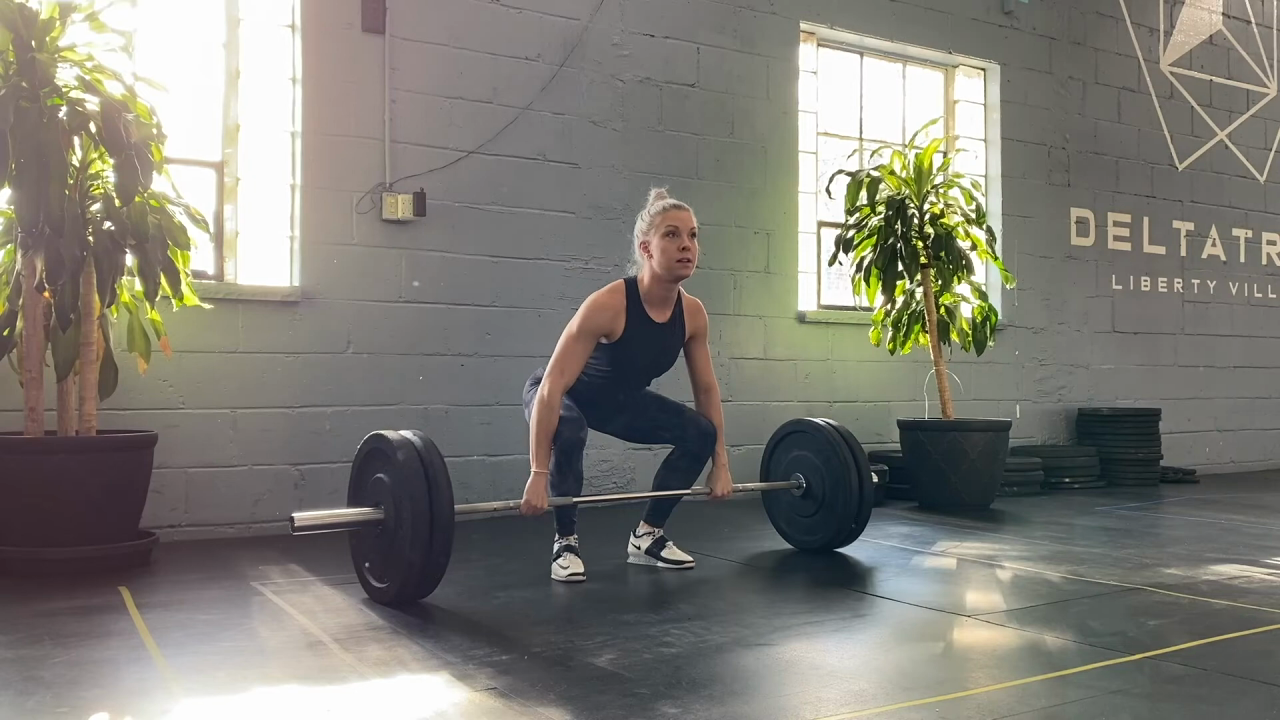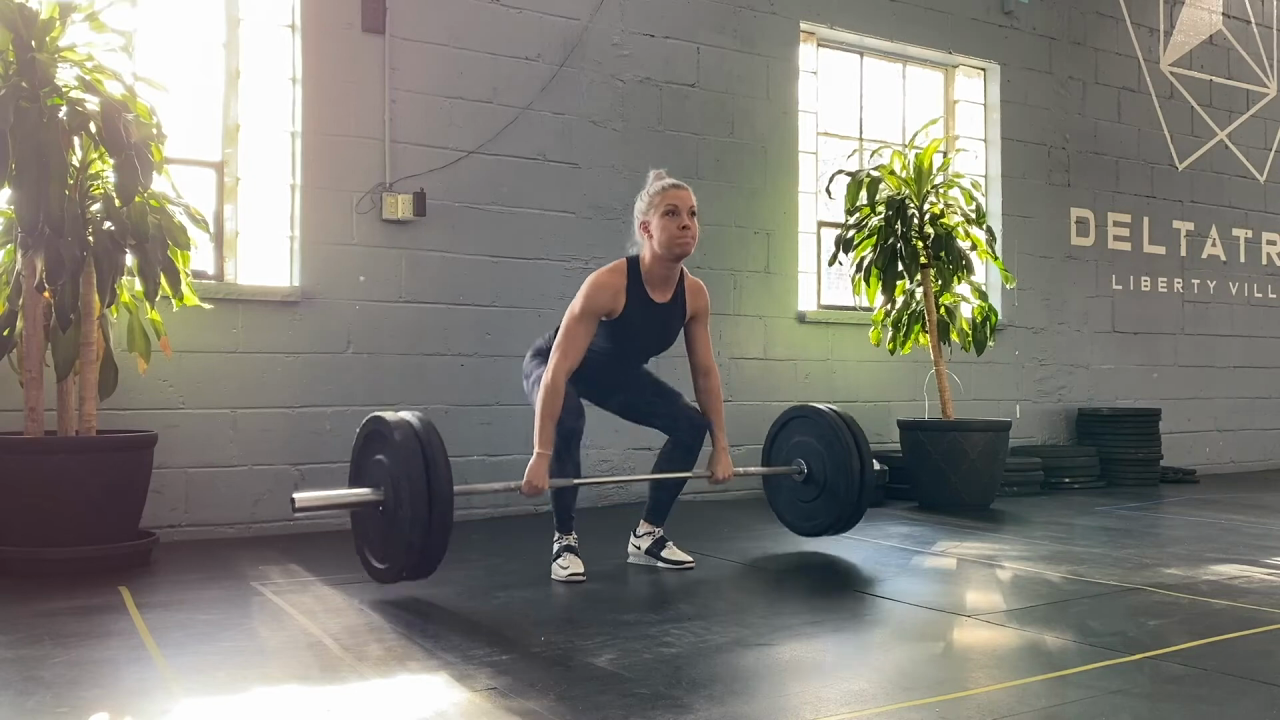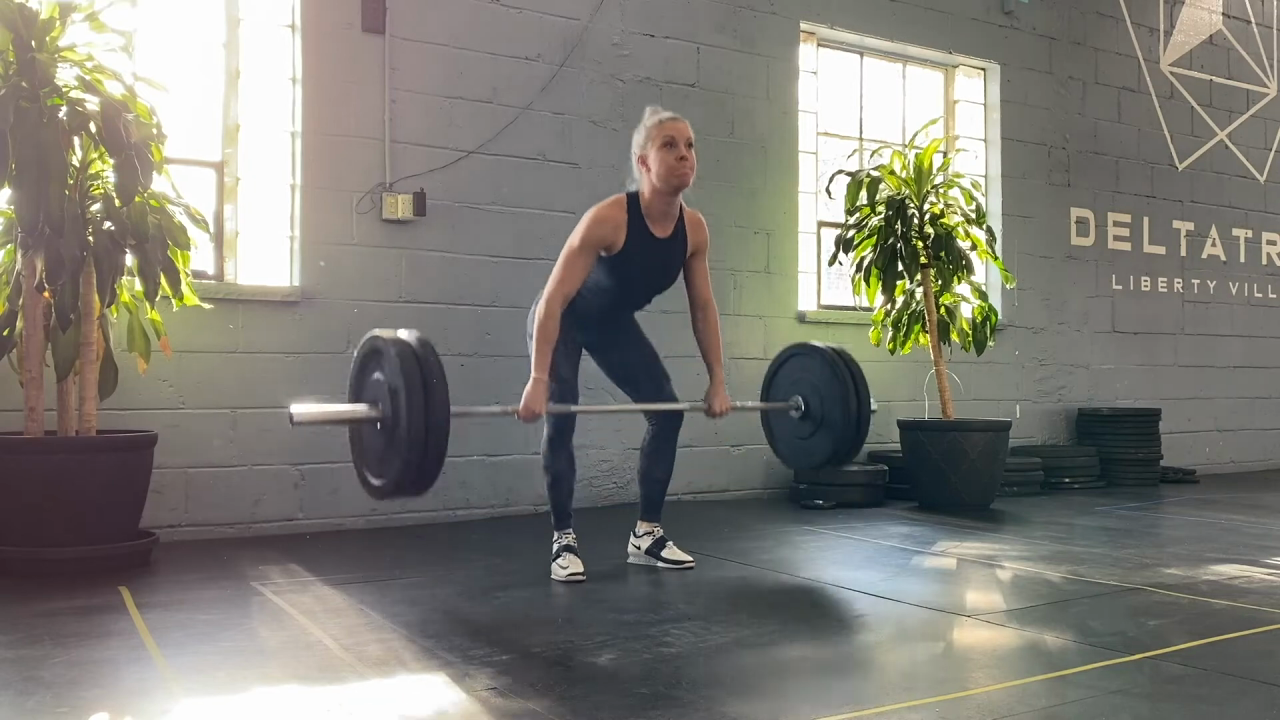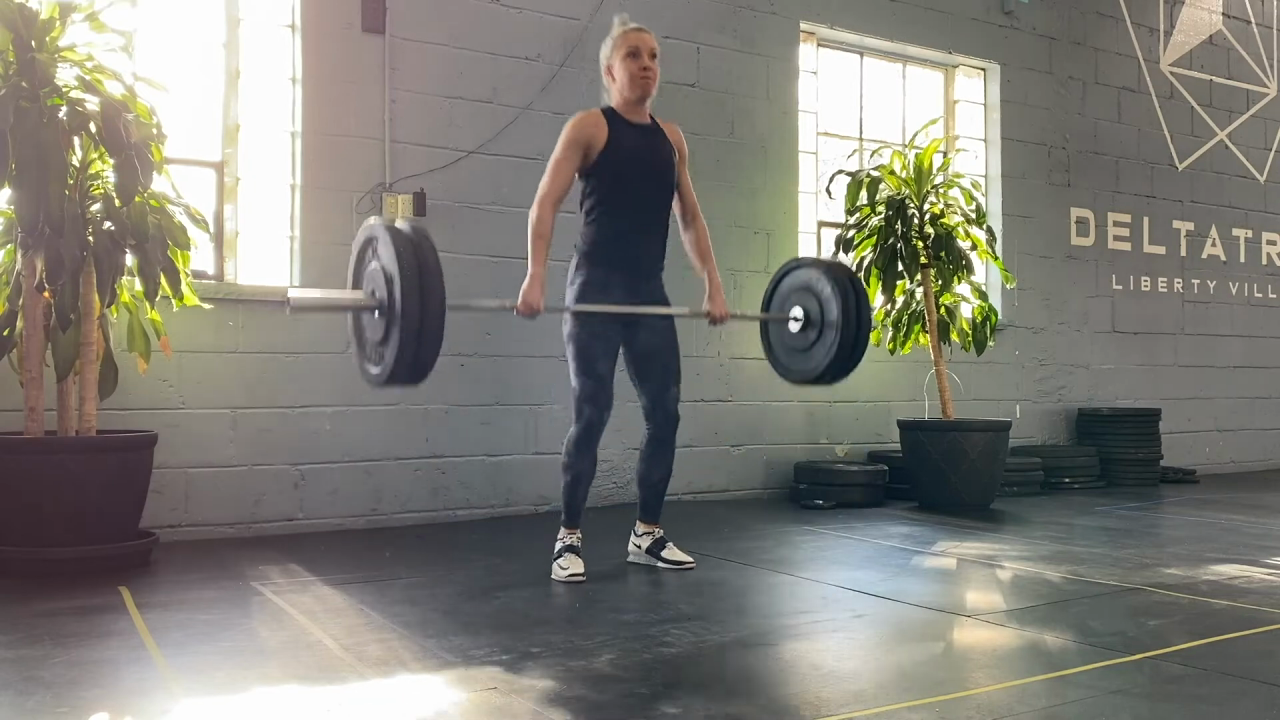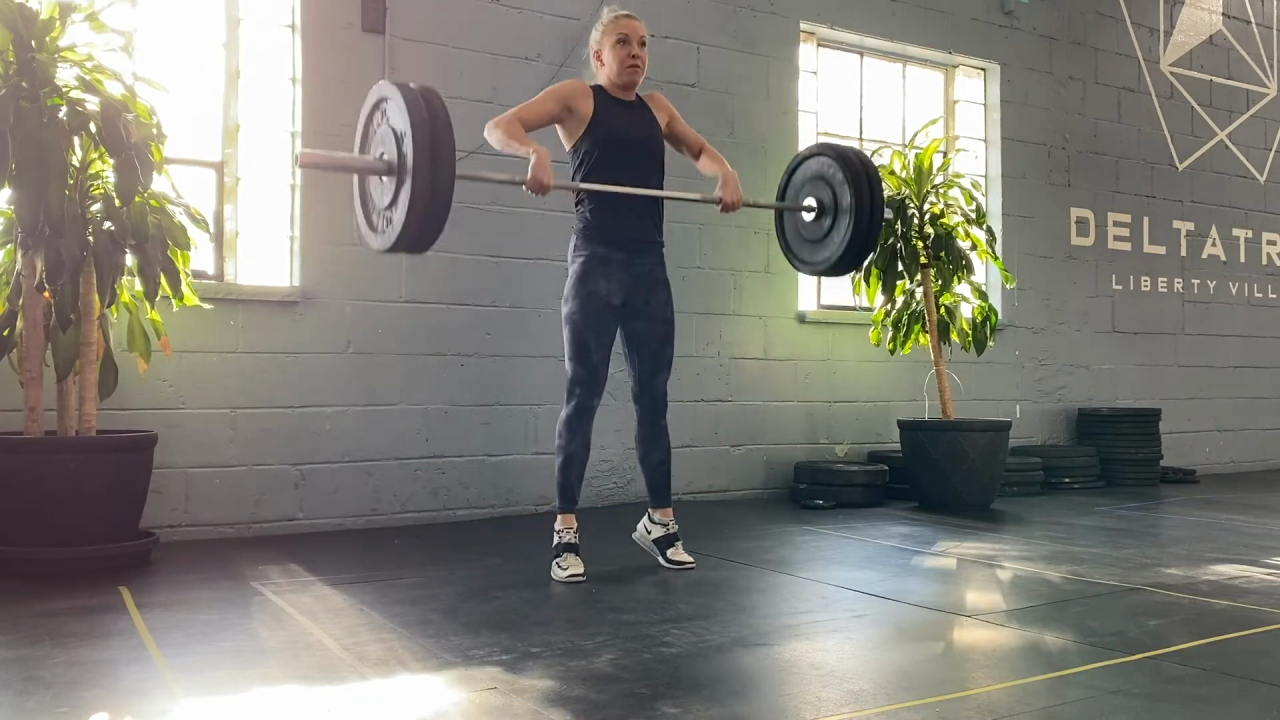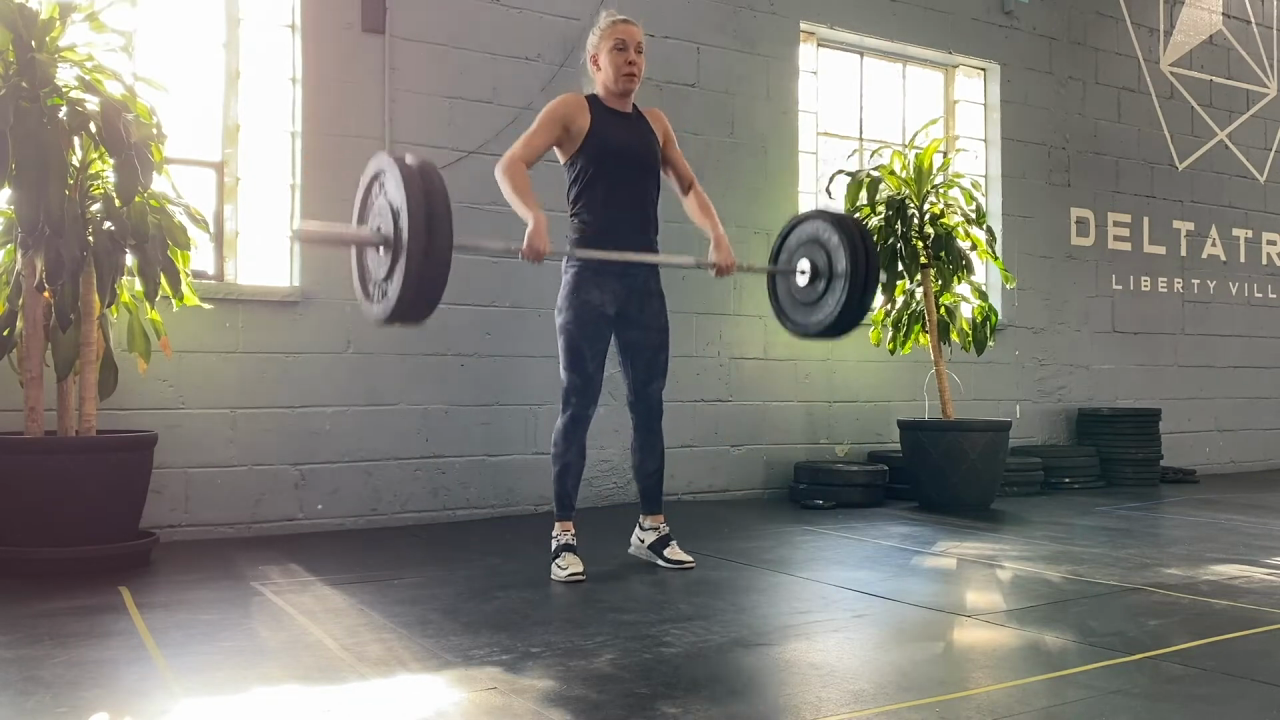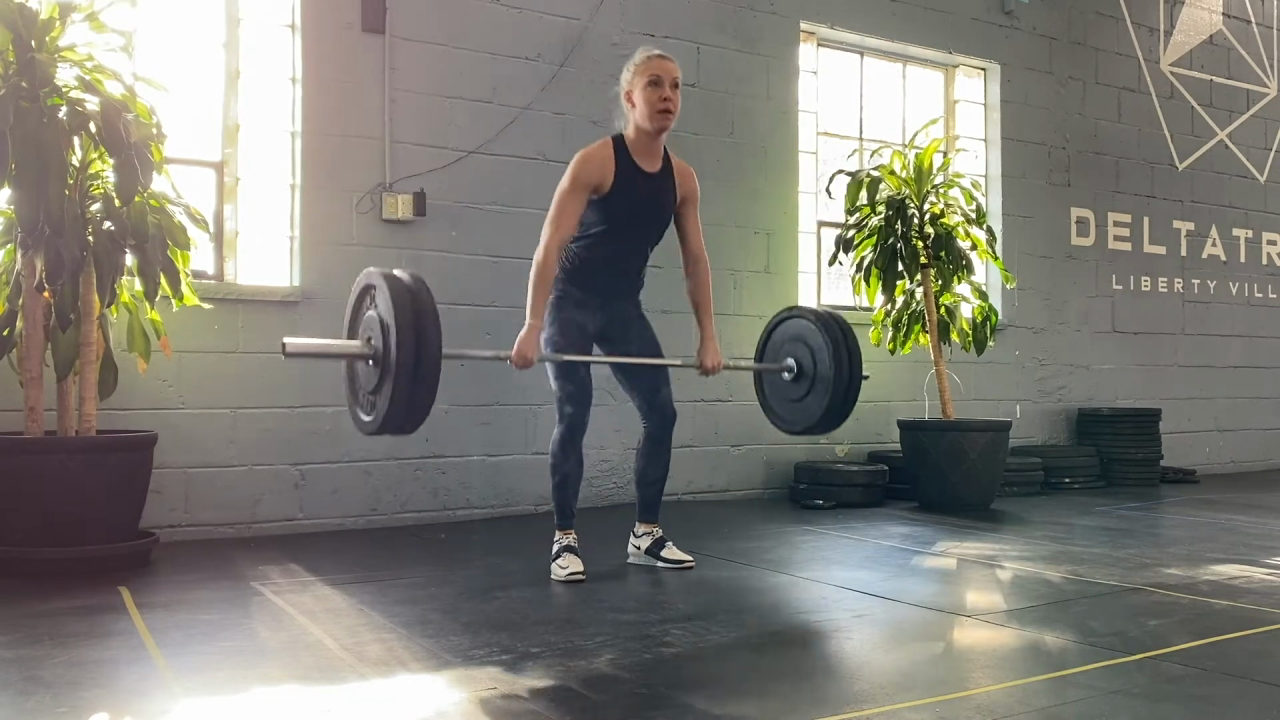
dt=0.3s
person 1, frame 1
left shoulder: (693, 314)
right shoulder: (606, 306)
left elbow: (706, 389)
right elbow: (552, 388)
left wrist: (720, 462)
right wrist: (538, 474)
left hip: (622, 400)
right hip: (568, 397)
left knee: (701, 432)
right knee: (569, 431)
left ankle: (648, 535)
right ankle: (565, 543)
person 1, frame 2
left shoulder: (694, 294)
right shoulder: (607, 285)
left elbow: (705, 371)
right elbow: (559, 371)
left wrist: (721, 447)
right wrist: (541, 456)
left hip: (620, 374)
right hip: (554, 366)
left knee: (691, 424)
right knee: (567, 421)
left ankle: (648, 535)
right ankle: (565, 541)
person 1, frame 3
left shoulder: (693, 227)
right shoulder: (609, 217)
left elbow: (703, 306)
right elbow: (553, 299)
left wrist: (717, 380)
right wrist: (537, 382)
left hip: (617, 323)
right hip: (568, 320)
left knee: (668, 414)
right knee: (563, 417)
left ankle: (647, 535)
right ankle: (564, 541)
person 1, frame 4
left shoulder: (669, 137)
right shoulder: (590, 126)
left elbow: (689, 217)
right elbow: (545, 203)
left wrist: (713, 284)
right wrist: (536, 277)
left hip: (647, 294)
right hip: (595, 287)
left knee: (664, 415)
right knee: (592, 412)
left ankle: (646, 534)
right ankle: (568, 538)
person 1, frame 5
left shoulder: (657, 107)
right shoulder: (576, 97)
left elbow: (701, 149)
right elbow: (498, 126)
left wrist: (726, 174)
right wrist: (536, 154)
left hip: (650, 268)
right hip: (597, 264)
left knee: (653, 397)
right knee: (583, 397)
left ankle: (659, 520)
right ankle: (565, 530)
person 1, frame 6
left shoulder: (654, 122)
right shoulder: (572, 111)
left elbow: (688, 186)
right elbow: (509, 166)
left wrist: (718, 235)
right wrist: (535, 219)
left hip: (644, 279)
right hip: (590, 276)
left knee: (648, 405)
right knee: (579, 405)
left ankle: (652, 527)
right ankle: (563, 534)
person 1, frame 7
left shoulder: (682, 178)
right shoulder: (595, 161)
left elbow: (695, 260)
right elbow: (551, 247)
left wrist: (708, 338)
right wrist: (532, 329)
left hip: (623, 307)
right hip: (571, 303)
left knee: (661, 413)
right knee: (573, 416)
left ankle: (646, 534)
right ankle: (564, 540)
